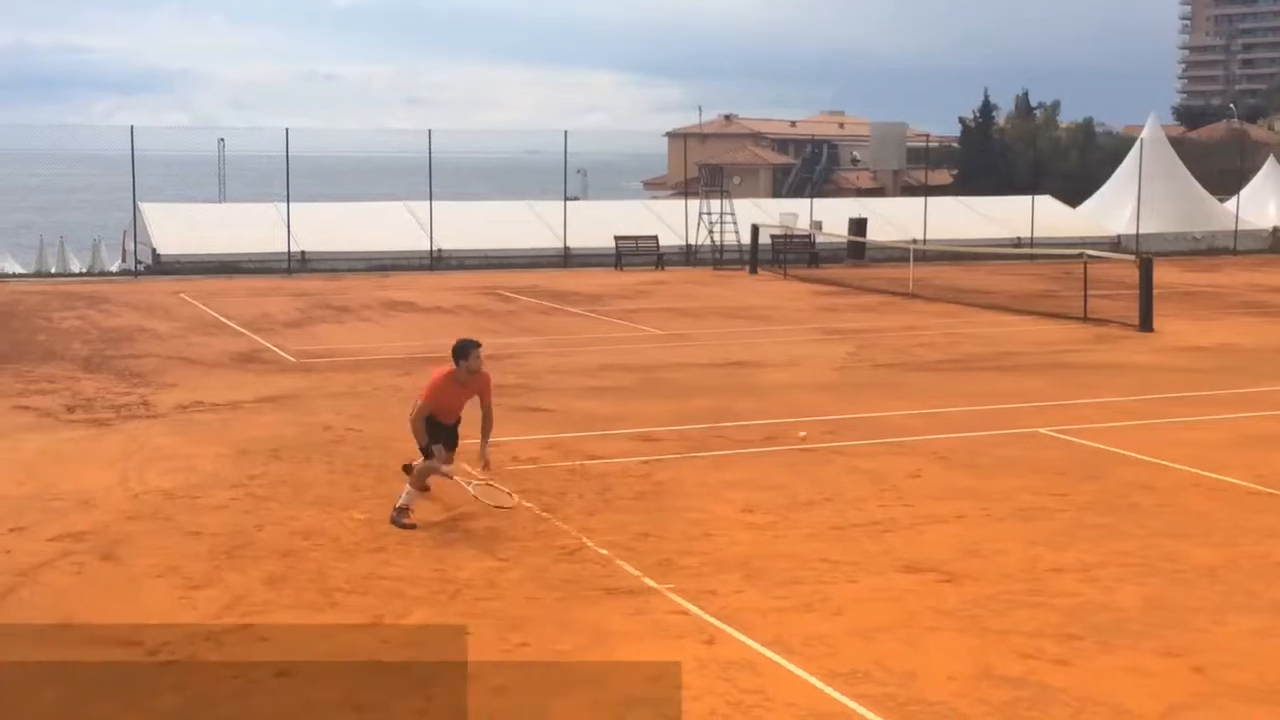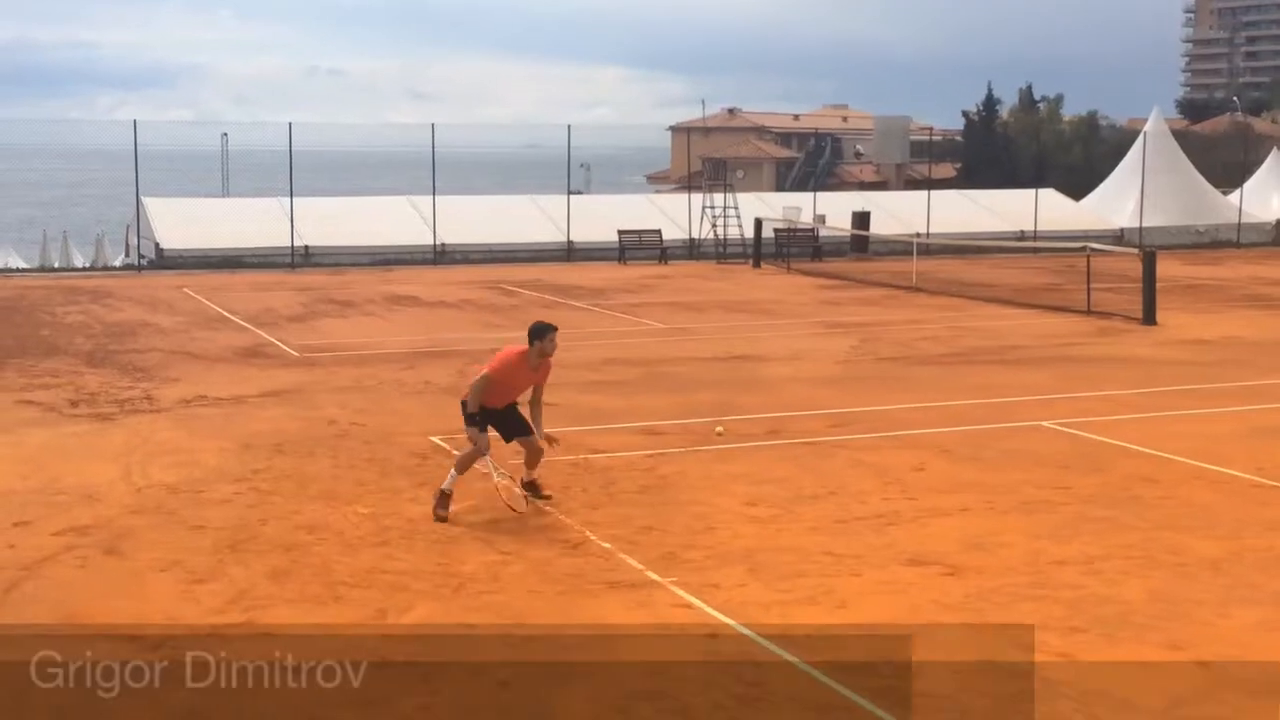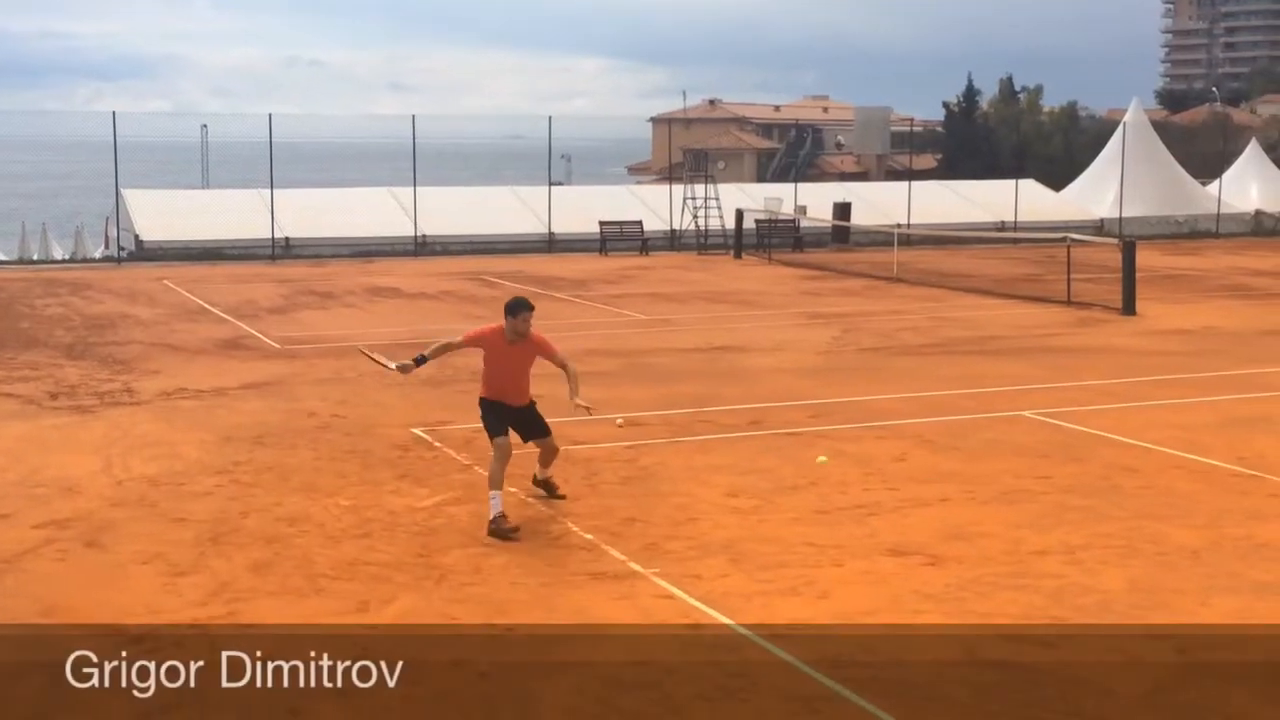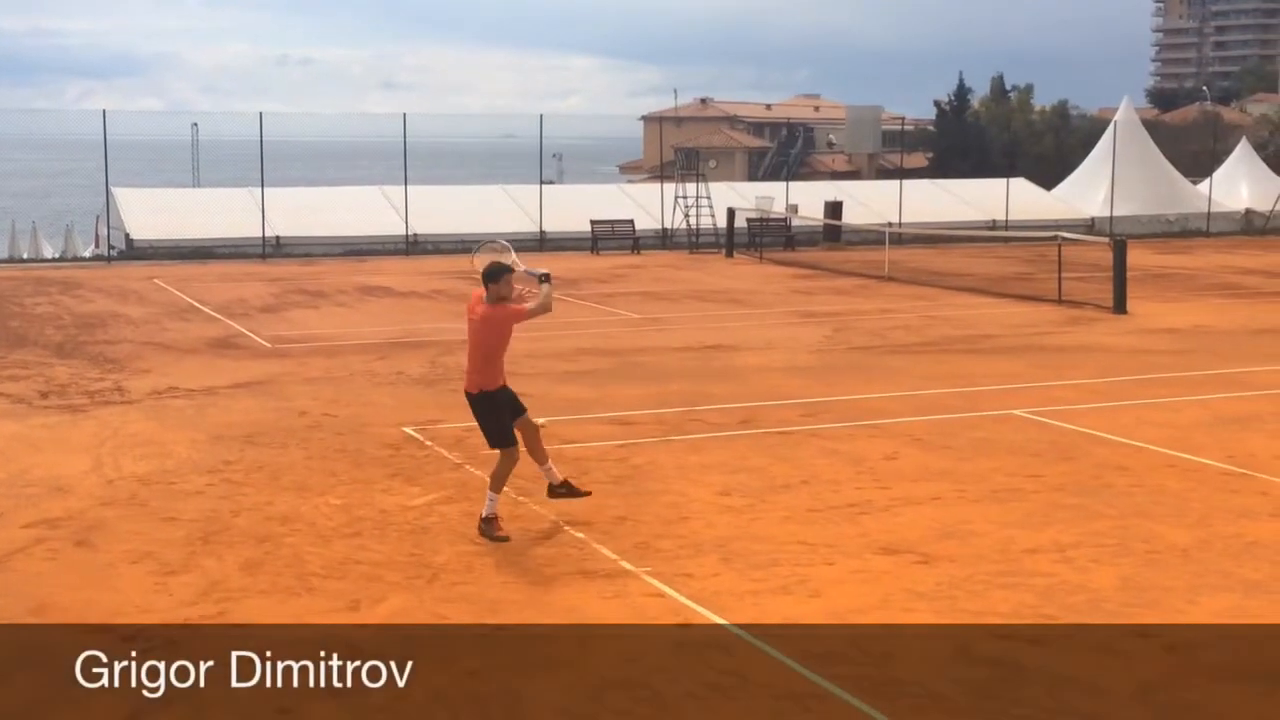
dt=0.4s
person 1, frame 1
left shoulder: (482, 377)
right shoulder: (440, 381)
left elbow: (487, 411)
right elbow: (416, 420)
left wrist: (484, 447)
right wrist: (429, 452)
left hip: (450, 418)
right hip: (426, 420)
left knee: (447, 460)
right knee: (438, 460)
left ankle: (414, 469)
right ankle: (401, 508)
person 1, frame 2
left shoulder: (545, 365)
right shoulder: (510, 359)
left elbow: (535, 401)
right elbow: (476, 385)
left wrist: (539, 430)
right wrist: (472, 424)
left hip: (504, 404)
right hip: (478, 401)
left knee: (535, 449)
right knee: (480, 447)
left ankle: (528, 480)
right ankle: (445, 491)
person 1, frame 3
left shoulder: (536, 341)
right shoulder: (488, 335)
left elbow: (567, 366)
right elbow: (448, 345)
left wrist: (575, 396)
right wrist: (417, 362)
left hip: (522, 404)
right hip: (493, 403)
left knee: (551, 448)
right knee: (503, 449)
left ankle: (542, 478)
right ankle: (496, 518)
person 1, frame 4
left shoulder: (477, 298)
right shoulder: (502, 316)
right elbow: (544, 305)
left wrist: (512, 298)
right wrist: (545, 281)
left hip: (493, 384)
right hip: (483, 392)
left knee: (530, 429)
right knee: (510, 454)
left ankle: (556, 483)
right ankle: (488, 518)
